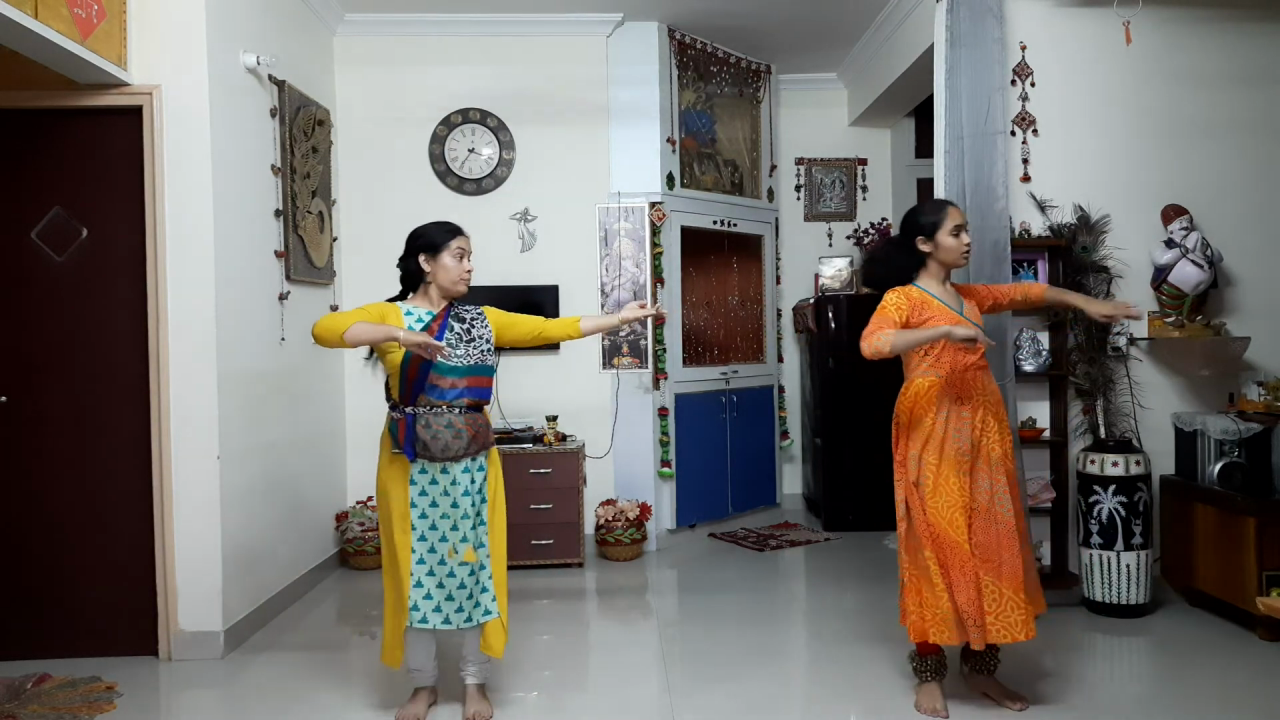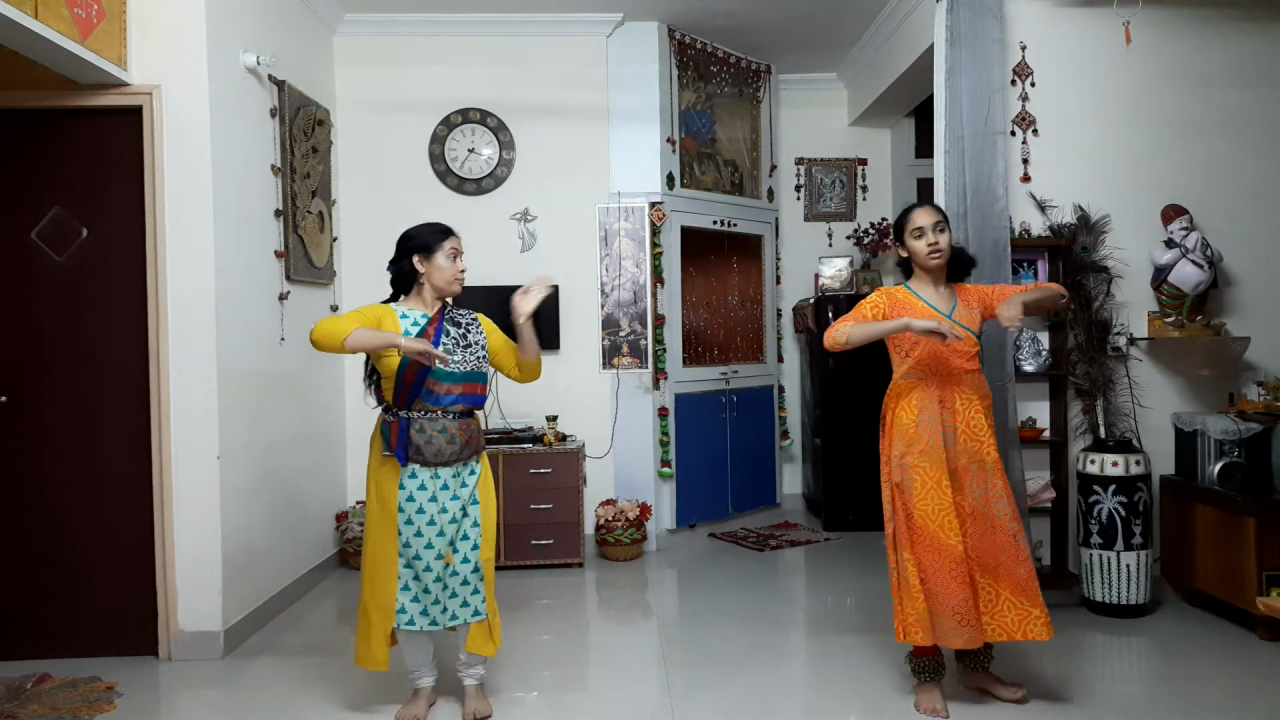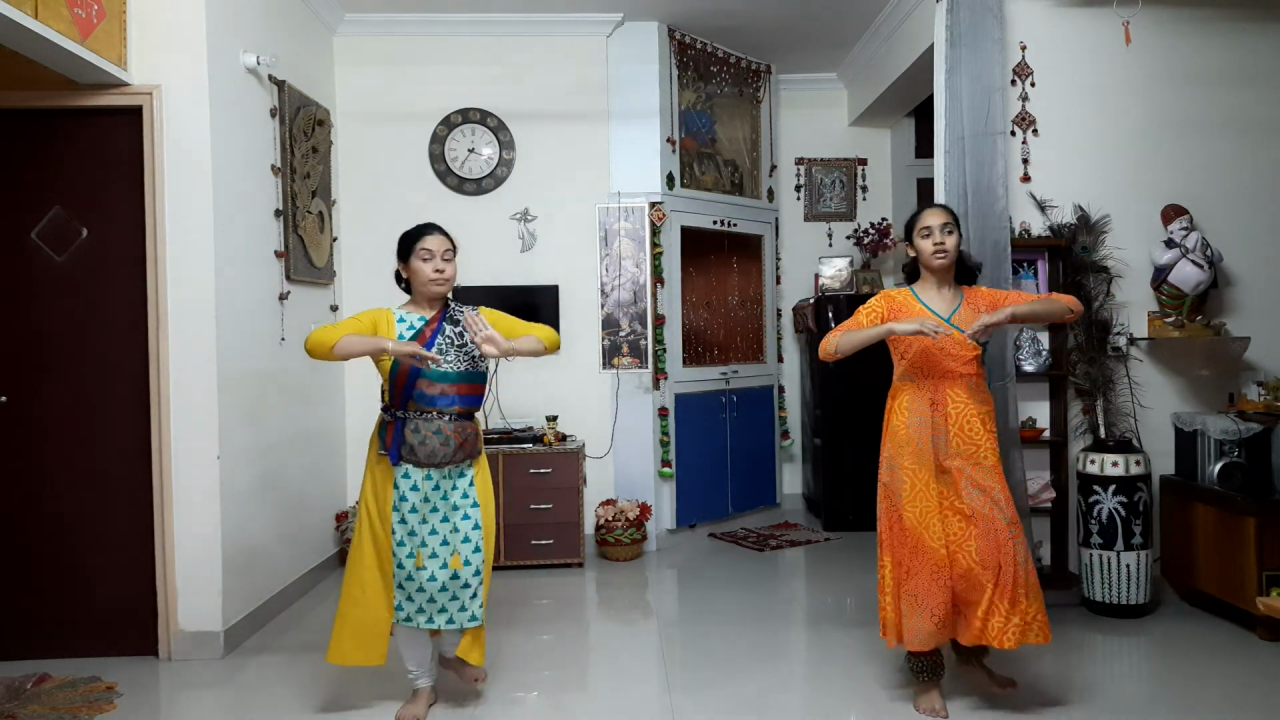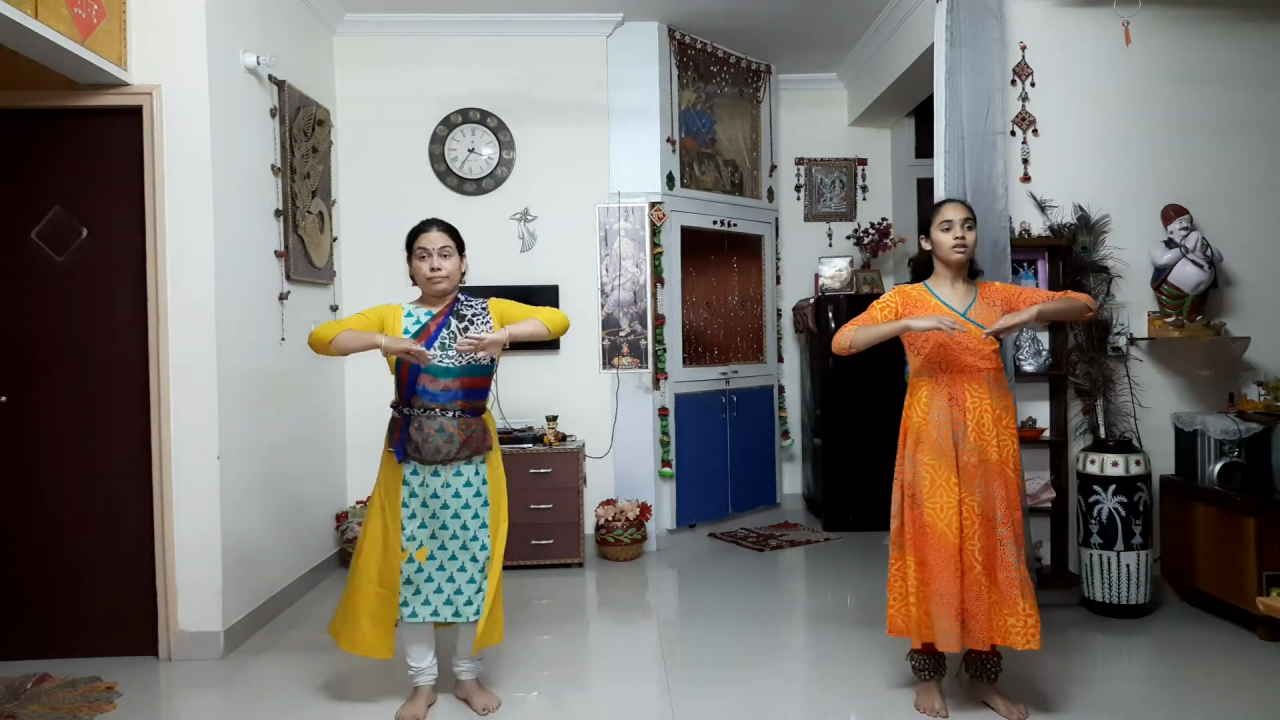
dt=0.3s
person 1, frame 1
left shoulder: (974, 295)
right shoulder: (901, 299)
left elbow: (1035, 291)
right elbow: (872, 344)
left wrist: (1087, 302)
right wrist: (948, 331)
left hip: (984, 431)
right hip: (932, 434)
left knee: (993, 544)
right knee: (938, 545)
left ankle: (980, 667)
right ankle: (928, 675)
person 1, frame 2
left shoulder: (976, 297)
right shoulder: (889, 299)
left elbow: (1055, 293)
right elbow: (833, 337)
left wrist: (1020, 299)
right wrist: (908, 323)
left hip: (973, 435)
right hip: (917, 436)
left knee: (989, 544)
right knee: (928, 548)
left ankle: (975, 664)
right ankle: (927, 676)
person 1, frame 3
left shoulder: (985, 300)
right shoulder: (891, 302)
left elbow: (1070, 307)
right elbow: (829, 348)
left wrist: (1008, 313)
right wrist: (894, 328)
left hip: (972, 438)
right hip: (914, 439)
left knee: (991, 546)
right knee: (919, 551)
left ankle: (972, 645)
right ankle: (926, 676)
person 1, frame 4
left shoulder: (998, 295)
right shoulder: (905, 298)
left elbow: (1085, 305)
right elbow: (841, 341)
left wrist: (1031, 312)
right wrist: (908, 323)
left hip: (990, 434)
right hip: (932, 435)
left knee: (991, 549)
right knee: (932, 546)
left ankle: (983, 677)
right ankle: (927, 675)
person 2, frame 1
left shoulder: (482, 319)
right shoulder: (389, 315)
left elbow: (552, 329)
right elbow: (324, 330)
left wrist: (618, 317)
right wrist: (400, 336)
left hip: (472, 460)
right hip: (412, 463)
left knee: (477, 562)
right knee: (417, 567)
person 2, frame 2
left shoulder: (473, 323)
right shoulder: (382, 320)
left elbow: (527, 370)
right elbow: (322, 334)
left wrist: (523, 319)
right wrist: (400, 342)
left hip: (464, 465)
right hip: (404, 465)
left knee: (467, 566)
right knee: (409, 569)
person 2, frame 3
left shoulder: (479, 320)
right shoulder: (382, 321)
left elbow: (549, 338)
right elbow: (317, 342)
left wrist: (505, 347)
right wrist: (389, 346)
left hip: (461, 466)
right hip: (401, 466)
left knee: (466, 567)
right knee: (406, 571)
left ankle: (455, 651)
person 2, frame 4
left shoulder: (490, 311)
right shoulder: (390, 317)
left elbow: (557, 320)
right elbow: (320, 338)
left wrist: (501, 336)
right wrist: (384, 343)
left hip: (471, 462)
right hip: (412, 463)
left knee: (472, 563)
right knee: (413, 567)
left ankle: (468, 676)
